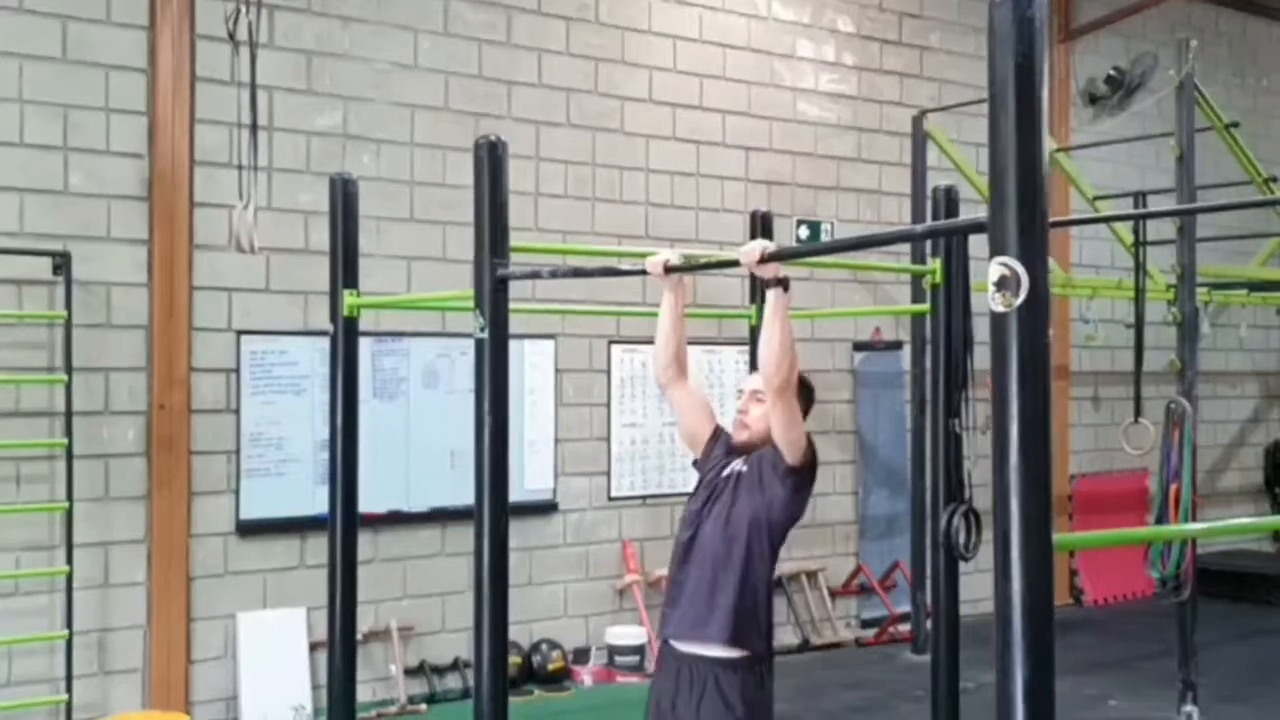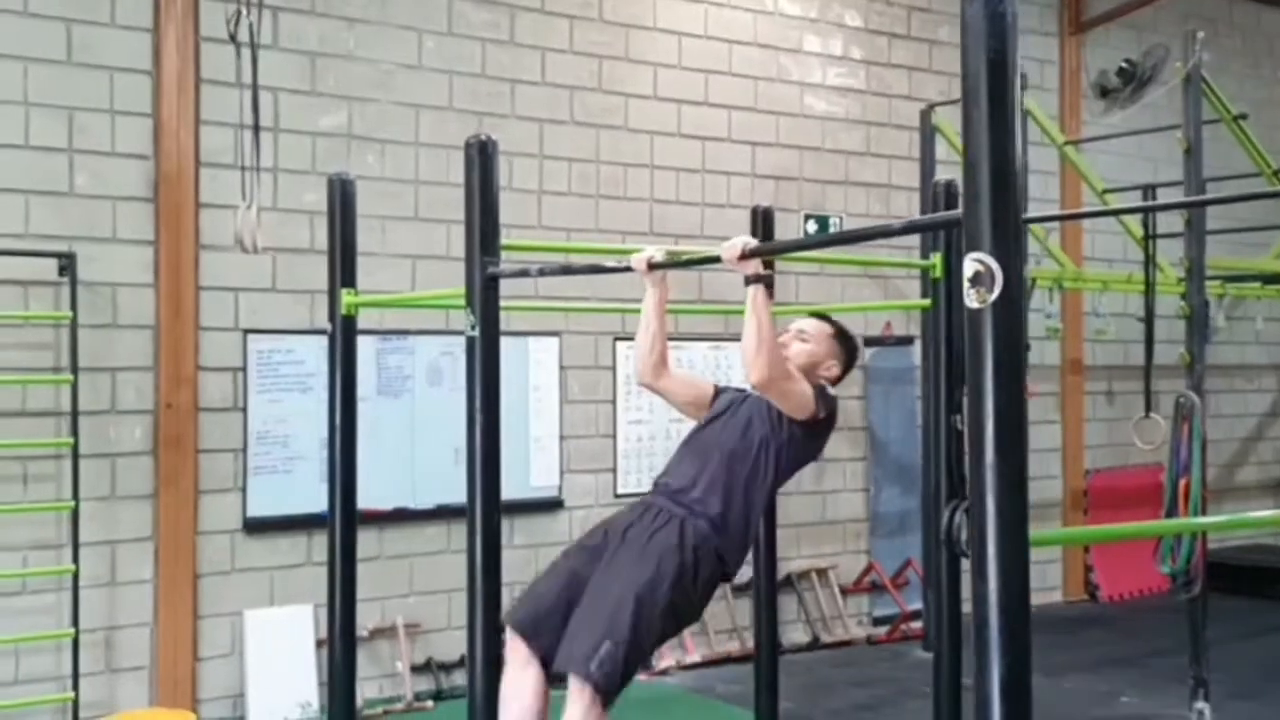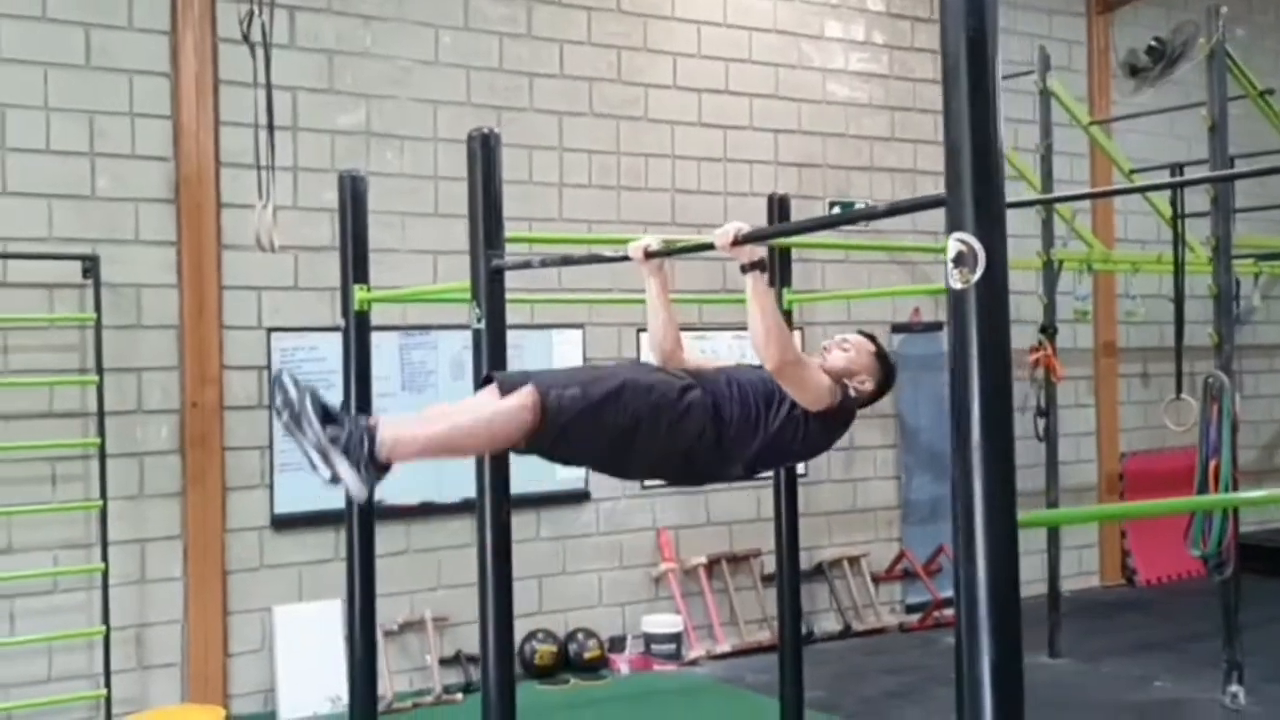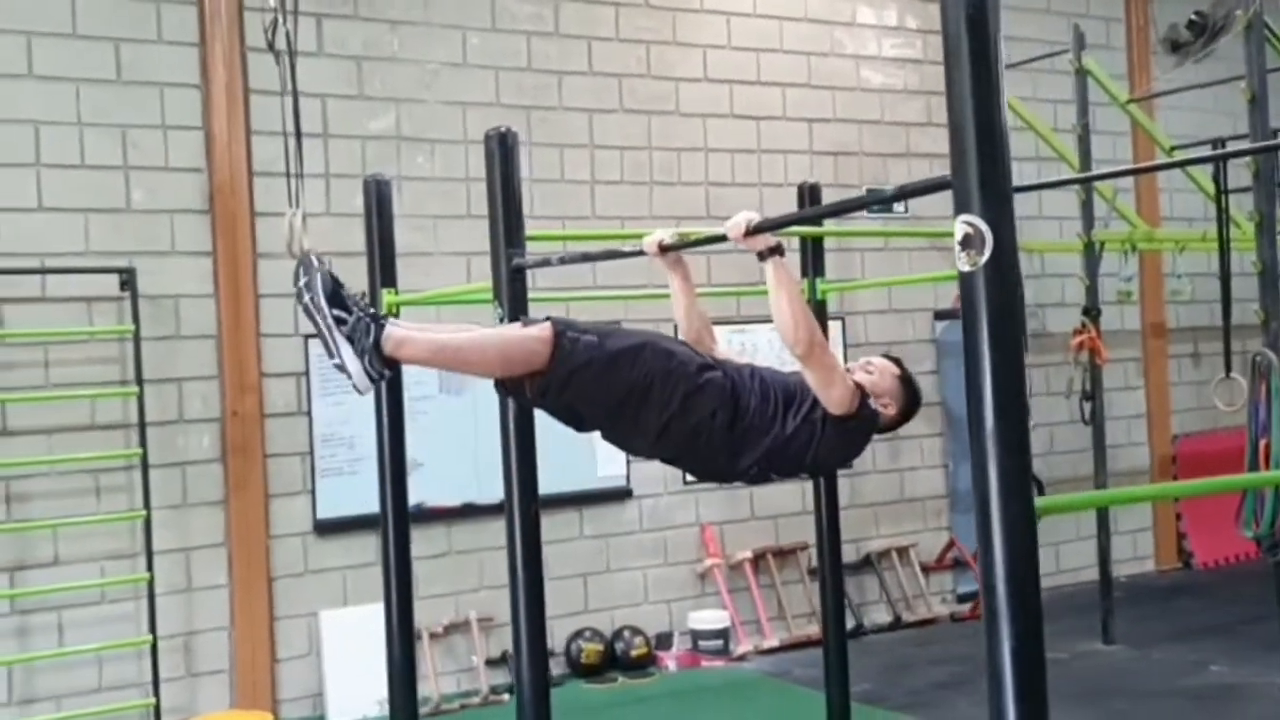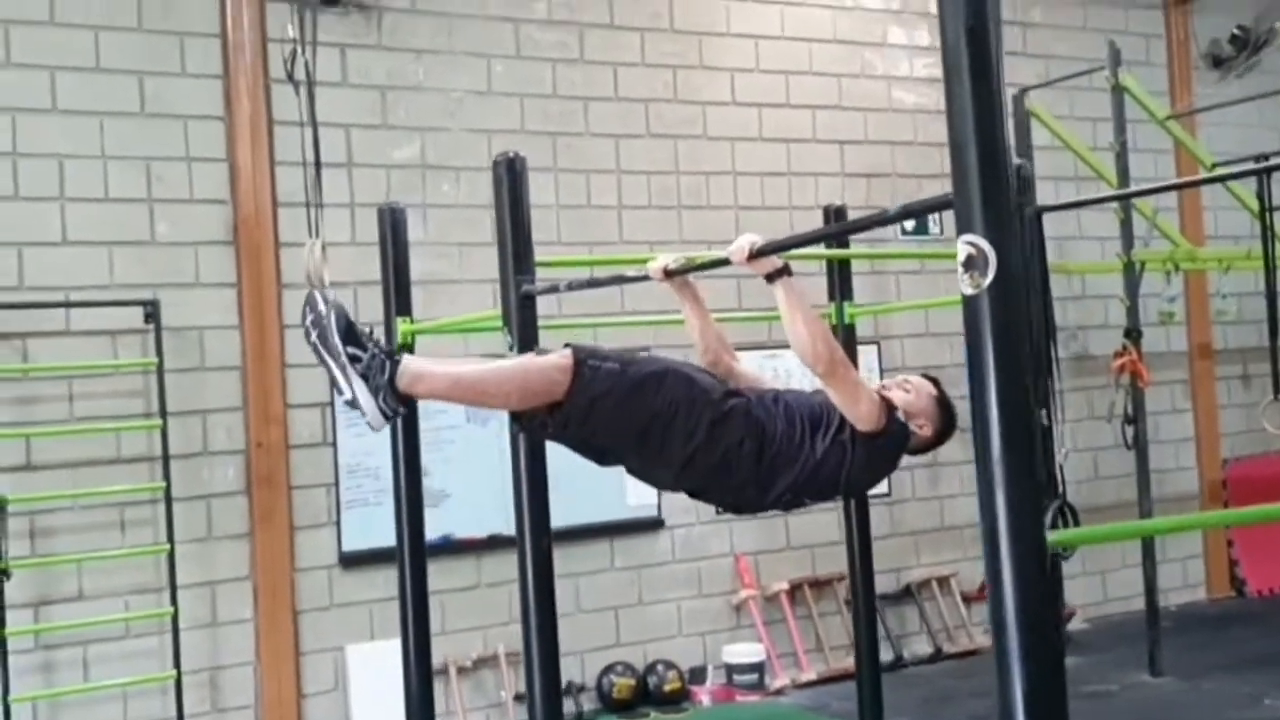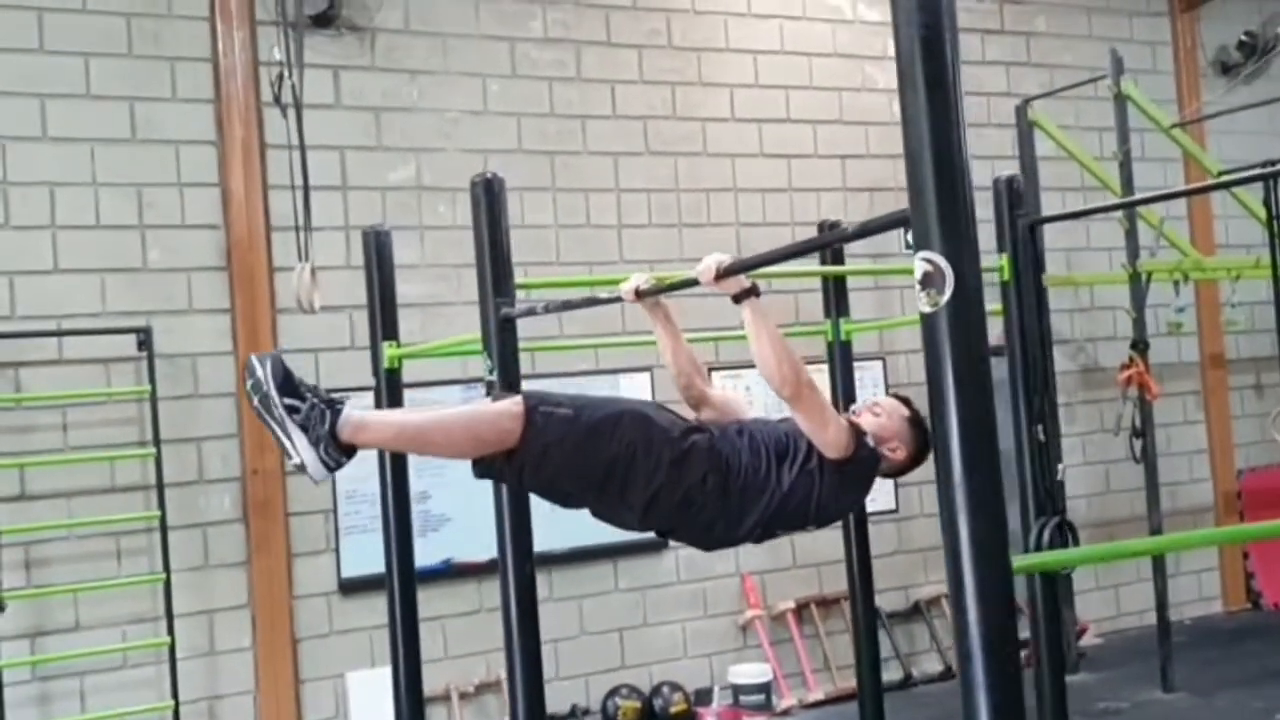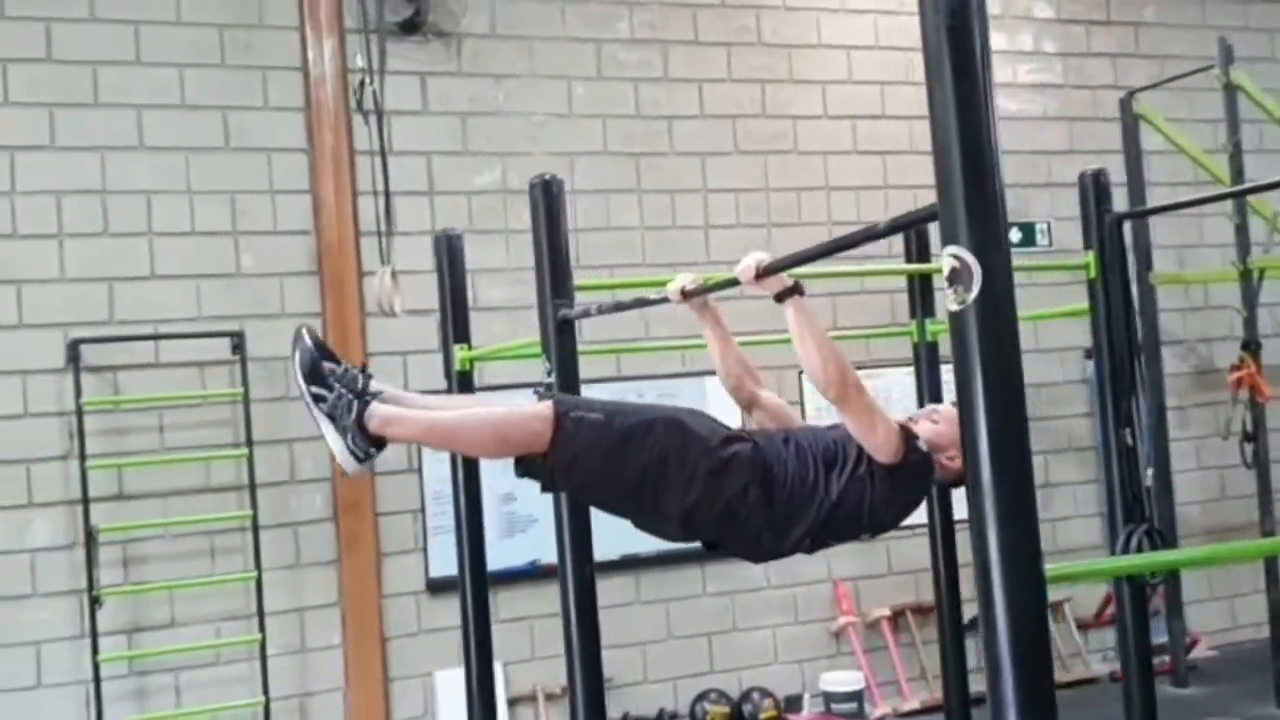
dt=0.5s
person 1, frame 1
left shoulder: (785, 472)
right shoulder: (719, 459)
left elbow: (779, 383)
right elbow: (672, 377)
left wrist: (774, 286)
right wrist: (672, 290)
left hip: (730, 674)
right hip: (676, 661)
person 1, frame 2
left shoulder: (813, 408)
right shoulder: (739, 404)
left elbow: (763, 377)
right elbow: (653, 373)
left wrist: (754, 280)
right wrist: (655, 288)
left hip: (692, 535)
right hip: (649, 516)
left knee: (587, 678)
right knee: (527, 632)
person 1, frame 3
left shoulder: (828, 409)
right shoulder: (775, 384)
left elbow: (779, 360)
right elbow: (672, 354)
left wrist: (752, 268)
right wrist: (654, 275)
left hip: (690, 420)
right hip: (666, 403)
left knee: (532, 404)
right knee: (504, 392)
left ankle: (369, 450)
right ankle: (364, 436)
person 1, frame 4
left shoulder: (846, 420)
right shoulder: (791, 401)
left elbow: (807, 346)
right elbow: (702, 345)
left wrist: (770, 253)
right wrist: (676, 267)
left hip: (704, 410)
right hip: (688, 401)
left knee: (543, 343)
right knee: (531, 347)
left ankle: (377, 340)
right ankle: (374, 339)
person 1, frame 5
left shoulder: (875, 437)
right shoulder: (814, 422)
left elbow: (825, 363)
right elbow: (724, 366)
left wrist: (776, 275)
right wrist: (684, 290)
left hip: (725, 440)
right hip: (706, 436)
left knee: (563, 370)
right knee: (550, 383)
left ankle: (393, 377)
right ankle: (387, 378)
person 1, frame 6
left shoulder: (847, 465)
right shoulder: (788, 448)
left elbow: (794, 388)
right elbow: (698, 393)
left wrist: (743, 295)
right wrist: (657, 311)
left hip: (689, 476)
right hip: (681, 467)
left knee: (513, 418)
right knee: (501, 419)
left ankle: (337, 430)
right ankle: (334, 424)
person 1, frame 7
left shoulder: (902, 469)
right shoulder: (841, 453)
left elbow: (841, 389)
right elbow: (750, 392)
left wrist: (787, 295)
right wrist: (705, 312)
left hip: (735, 485)
right hip: (724, 479)
left knee: (546, 422)
right knee: (536, 420)
left ankle: (369, 421)
right ankle: (372, 401)
